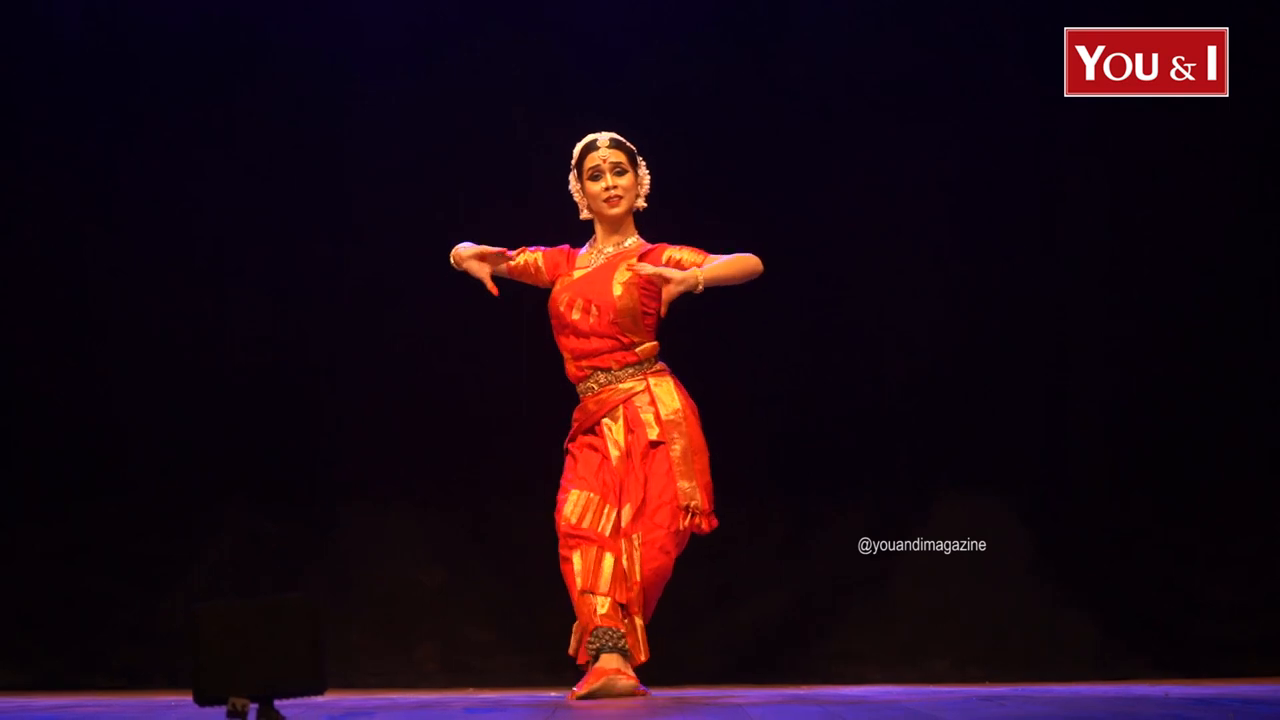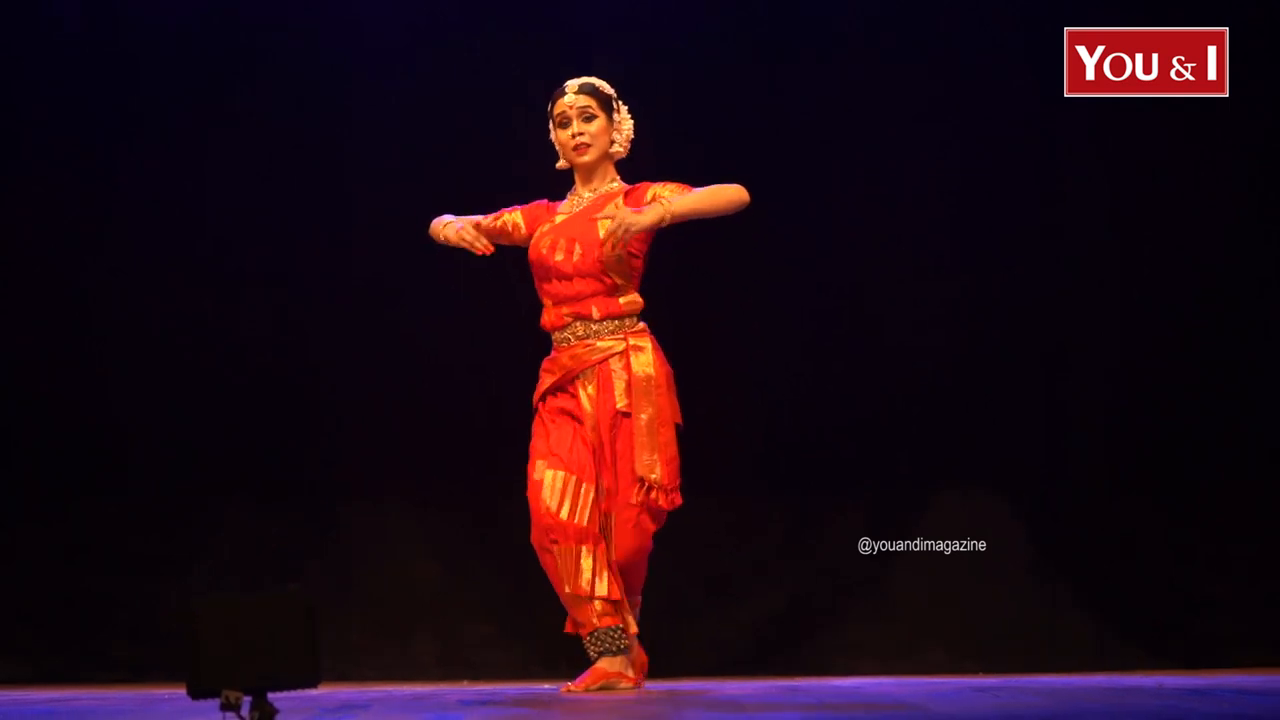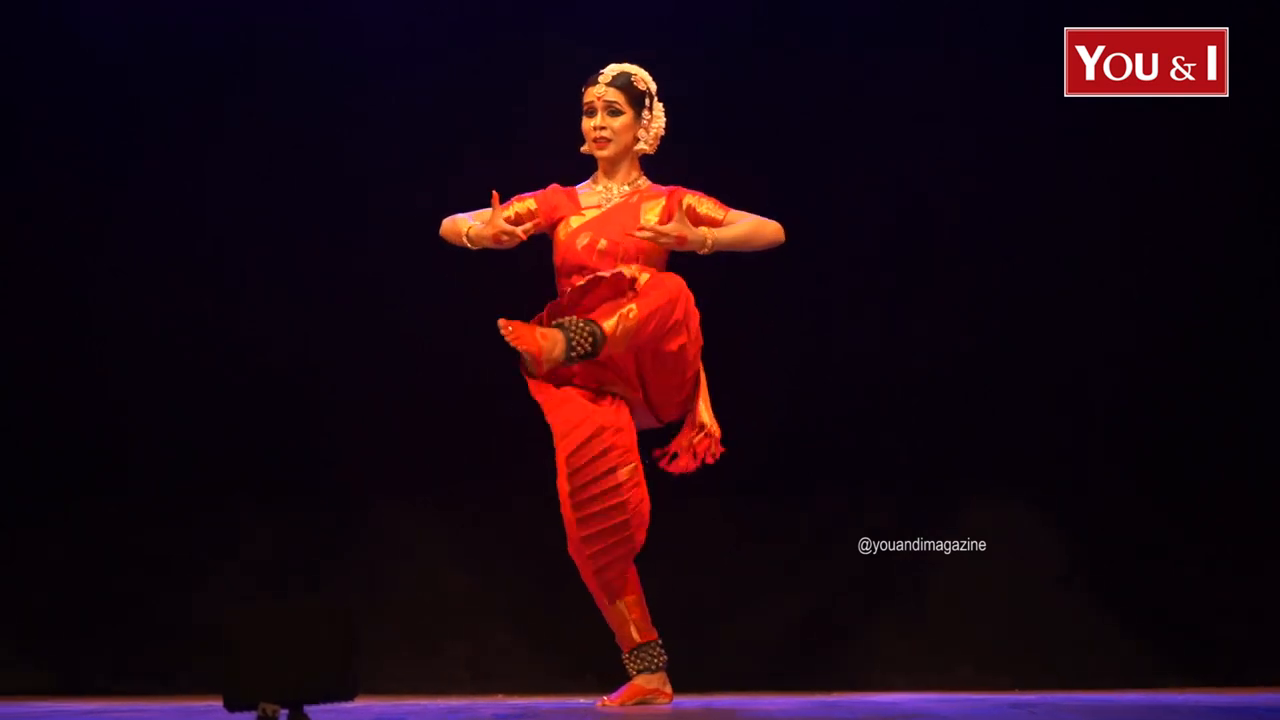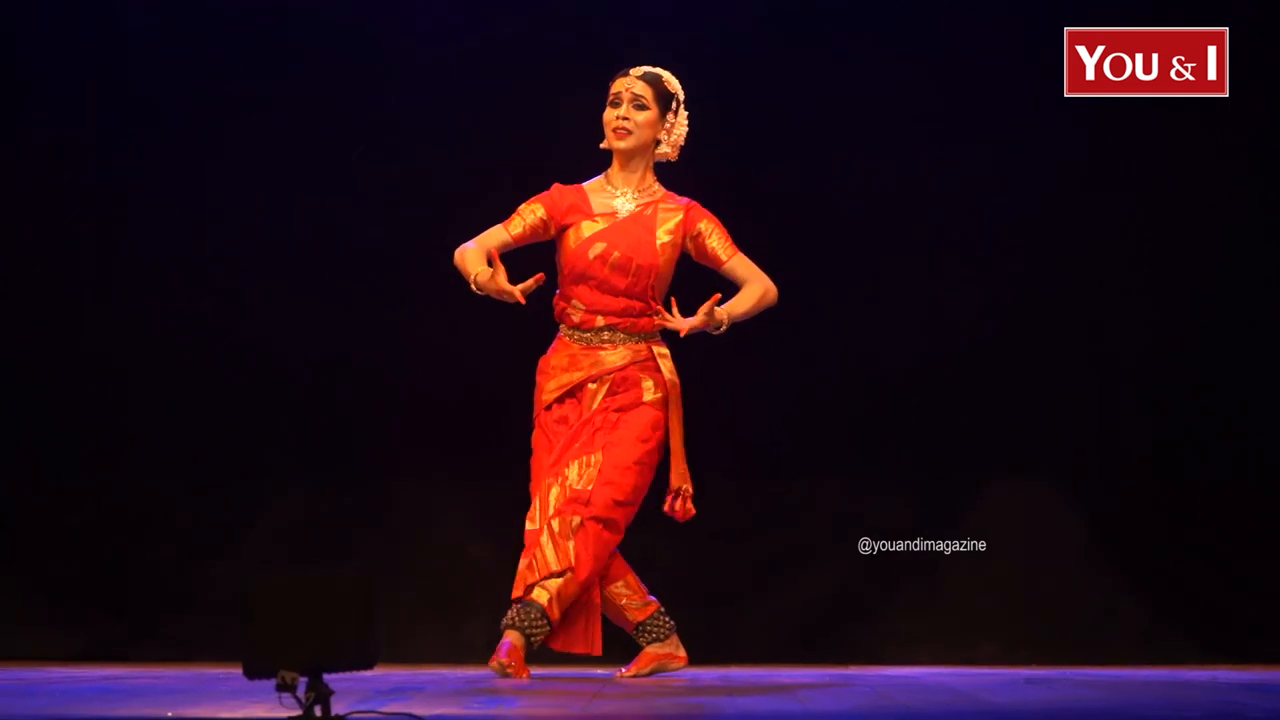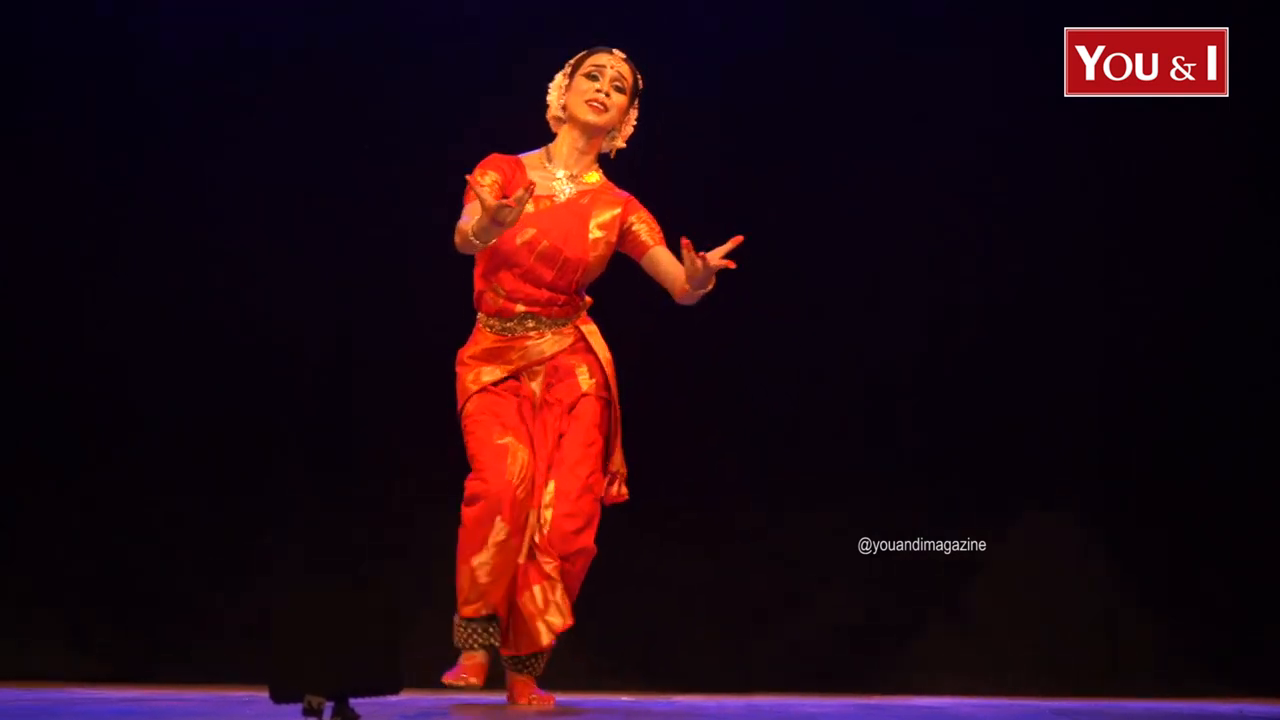
dt=0.7s
person 1, frame 1
left shoulder: (654, 260)
right shoulder: (561, 263)
left elbow: (751, 265)
right elbow: (463, 253)
left wrist: (690, 280)
right wrist: (469, 257)
left hip: (652, 413)
right hip: (595, 422)
left knee: (647, 549)
right knee: (586, 530)
left ankle: (603, 652)
right ankle: (608, 659)
person 1, frame 2
left shoulder: (639, 198)
right shoulder: (541, 215)
left elbow: (736, 195)
right elbow: (442, 224)
left wrist: (653, 218)
right wrist: (460, 232)
left hip: (626, 367)
right hip: (564, 377)
left knee: (623, 521)
right knee: (557, 511)
left ankle: (623, 637)
right ankle: (610, 655)
person 1, frame 3
left shoulder: (669, 202)
right shoulder: (558, 202)
left elbow: (772, 232)
right elbow: (450, 225)
left wrist: (698, 238)
right wrist: (484, 233)
left hip: (647, 369)
right hip: (584, 376)
left knee: (664, 292)
right knee: (595, 521)
left ankle: (560, 344)
right ankle: (649, 671)
person 1, frame 4
left shoulder: (682, 216)
right shoulder: (565, 201)
left elbow: (763, 288)
right elbow: (468, 250)
left wrist: (712, 319)
right wrist: (484, 277)
left hip: (637, 381)
right hip: (566, 377)
left knee: (590, 507)
right knee: (561, 513)
left ankle: (521, 632)
right ankle: (661, 639)
person 1, frame 5
left shoulder: (618, 207)
right shoulder: (501, 171)
left elbow: (683, 287)
right elbow: (464, 237)
left wrist: (701, 274)
right wrist: (489, 227)
left hip: (570, 365)
right hip: (492, 361)
left knee: (563, 526)
right knee: (503, 484)
left ankle: (522, 663)
right ankle: (476, 642)
